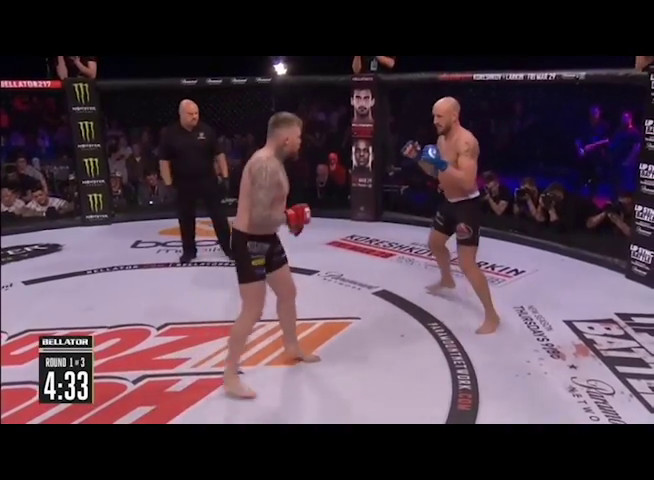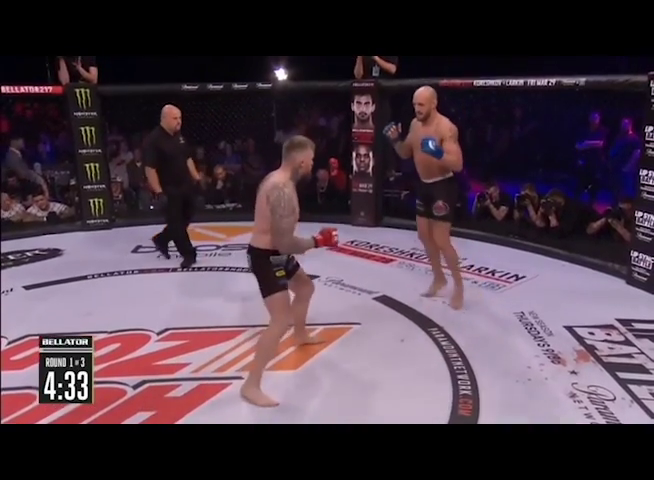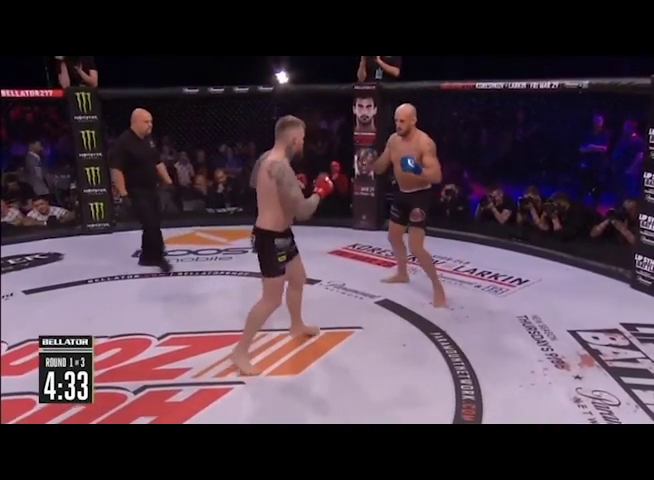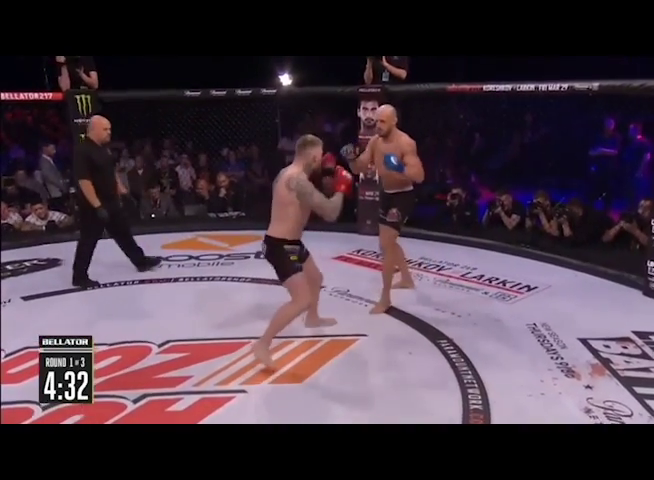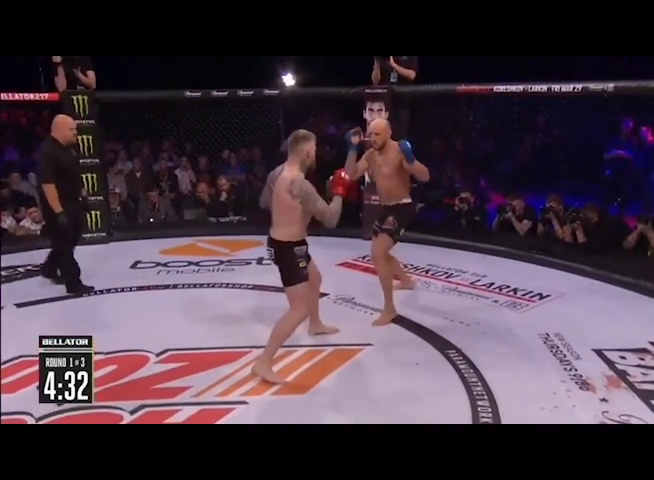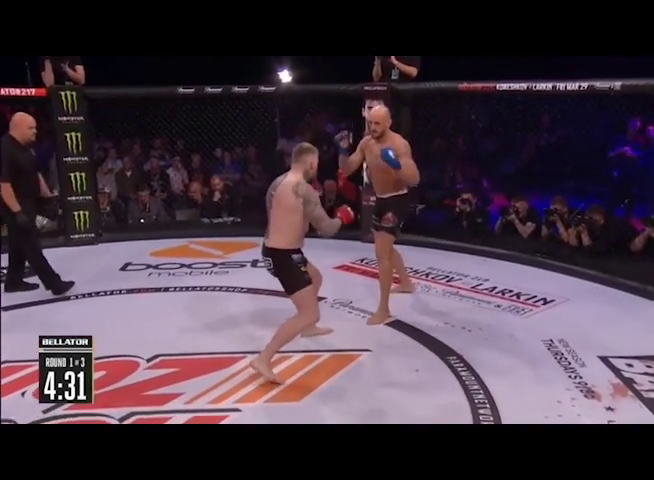
dt=0.4s
person 1, frame 1
left shoulder: (271, 161)
right shoulder: (266, 167)
right elbow: (259, 218)
left wrist: (289, 216)
right wrist: (291, 217)
left hip: (266, 239)
right hip: (249, 242)
left knee: (288, 293)
right knee: (253, 312)
left ankle: (292, 347)
right ankle: (230, 375)
person 1, frame 2
left shoulder: (277, 179)
right shoulder: (283, 191)
right elbow: (285, 244)
left wrist: (296, 241)
right wrist: (317, 241)
left hip: (274, 253)
right hip: (267, 257)
left knee: (306, 288)
right knee: (280, 321)
left ankle: (300, 335)
right ankle: (251, 386)
person 1, frame 3
left shoulder: (267, 159)
right shoulder: (281, 167)
left elbow: (253, 183)
right elbow: (303, 211)
right wrist: (320, 192)
left hip: (279, 235)
right hip: (271, 238)
left knee: (298, 279)
right knee: (271, 300)
left ankle: (297, 326)
right ankle: (240, 353)
person 1, frame 4
left shoulder: (288, 173)
right shoulder: (299, 181)
right elbow: (330, 213)
right wrist: (342, 188)
left hip: (288, 242)
right hip: (280, 247)
left knee: (315, 278)
right knee: (301, 299)
left ankle: (313, 318)
right ankle: (262, 346)
person 1, frame 5
left shoulder: (277, 173)
right shoulder: (300, 185)
left elbow: (264, 203)
right elbow: (330, 219)
right wrist: (339, 192)
left hip: (279, 242)
right hip: (288, 248)
left knee: (314, 281)
right knee: (299, 310)
left ankle: (315, 325)
right ankle: (263, 365)
person 1, frame 6
left shoulder: (278, 183)
right shoulder: (303, 190)
right elbow: (326, 229)
right wrist: (342, 218)
left hip: (273, 250)
right hip: (284, 256)
left knee: (316, 279)
right knee: (308, 313)
left ankle: (310, 329)
right ankle: (264, 359)
person 2, frame 1
left shoulder: (466, 142)
right shoulder: (442, 139)
left elbow: (468, 181)
right elbow: (436, 171)
left wrist: (443, 166)
right wrist: (420, 157)
left hip: (468, 206)
right hip: (450, 203)
left knee: (467, 265)
right knee: (435, 245)
left ankle: (491, 315)
right ankle: (447, 281)
person 2, frame 2
left shoulder: (446, 128)
right shoulder: (415, 124)
left elbow: (458, 165)
right elbow: (405, 154)
left wrist: (440, 154)
right wrist: (395, 140)
left hip: (443, 185)
right hip: (424, 185)
left knee: (441, 240)
right knee: (425, 236)
left ankle: (458, 286)
right ankle: (439, 279)
person 2, frame 3
left shoulder: (425, 143)
right shoulder: (393, 140)
left elbow: (436, 176)
right elbow: (380, 170)
left wrist: (418, 171)
right wrist: (372, 161)
left hip: (420, 196)
right hip: (402, 194)
left knee: (416, 249)
right knee: (393, 236)
left ankle: (438, 289)
right ankle: (402, 273)
person 2, frame 4
left shoulder: (405, 143)
right shoulder: (374, 142)
left elbow: (419, 177)
right elbow: (360, 169)
left wrist: (400, 168)
right wrist: (352, 159)
left hip: (403, 197)
right hip: (388, 195)
left knee: (386, 245)
right knee: (390, 241)
left ankle: (385, 298)
right ankle: (406, 279)
person 2, frame 5
left shoulder: (399, 152)
right shoulder: (370, 154)
left elbow: (425, 176)
right elbow: (350, 176)
left wrist: (411, 160)
right wrist: (352, 149)
left hip: (401, 209)
right hip: (386, 208)
left knee: (377, 254)
right knee: (381, 252)
left ankle: (389, 309)
right ankle: (406, 281)
person 2, frame 6
left shoulder: (399, 145)
right shoulder: (365, 143)
left elbow: (414, 180)
right elbow: (346, 171)
left wrist: (397, 166)
right wrist: (343, 151)
left hip: (397, 201)
right hip: (381, 200)
left knee: (381, 252)
right knee: (386, 248)
left ankle: (384, 309)
right ankle: (405, 283)
person 3, frame 1
left shoulder: (206, 131)
right shoulder: (170, 134)
left elbow: (219, 155)
right elbow: (164, 161)
left wrist: (225, 176)
right wrist: (168, 183)
left hip: (207, 180)
right hip: (183, 183)
left knee: (218, 214)
right knee: (186, 217)
left ankle: (227, 247)
right ankle: (189, 250)
person 3, frame 2
left shoulder: (178, 136)
right shoulder: (154, 139)
left elbow: (187, 159)
right elbow: (149, 169)
left wrist: (197, 179)
right wrist: (158, 192)
left hip: (184, 185)
right hip: (167, 189)
left knee: (185, 218)
right knee: (176, 222)
left ankle: (162, 239)
right ankle: (189, 254)
person 3, frame 3
left shoulder: (148, 140)
right shoulder: (123, 142)
left elbow: (158, 163)
right elbow: (116, 170)
left wrist: (168, 182)
right wrist: (124, 194)
left hip: (151, 189)
right hip: (136, 191)
left knee: (152, 223)
right knee: (151, 223)
left ankle: (148, 256)
right ankle: (158, 256)
person 3, frame 4
left shoulder: (104, 148)
right shoulder: (83, 151)
right elbow: (83, 181)
left wrist: (122, 191)
right wrist: (97, 206)
left hip: (110, 200)
right hip: (92, 204)
left knee: (123, 232)
right knee: (89, 239)
left ankle: (140, 261)
right ankle: (79, 276)
person 3, frame 5
left shoulder: (68, 148)
right shoulder: (47, 151)
right elbow: (47, 184)
left wrist: (82, 195)
right wrist: (59, 212)
left hip: (72, 203)
right hip: (57, 207)
left knee: (71, 239)
right knee: (65, 243)
left ankle: (49, 267)
right ankle: (73, 283)
person 3, frame 6
left shoulder: (26, 148)
left elbow: (35, 174)
left wrist: (48, 195)
right wrist: (17, 210)
left hip: (28, 203)
right hip: (16, 207)
left knee: (19, 244)
right knee: (31, 245)
right ankle: (54, 283)
